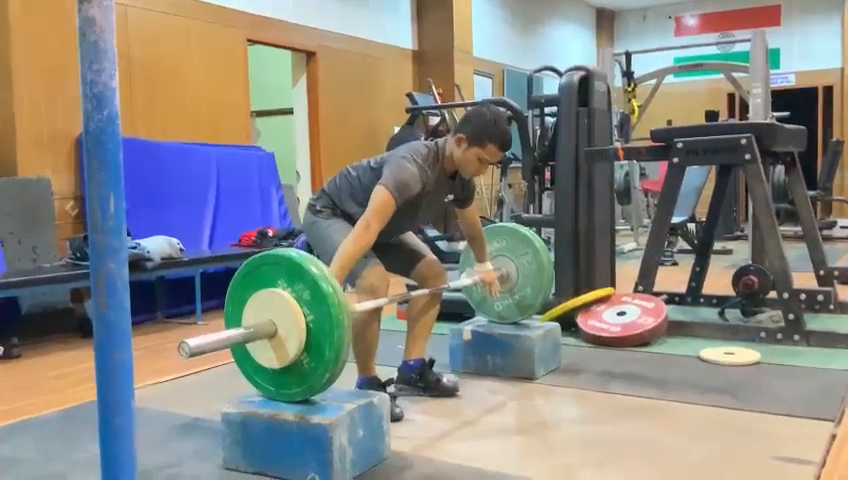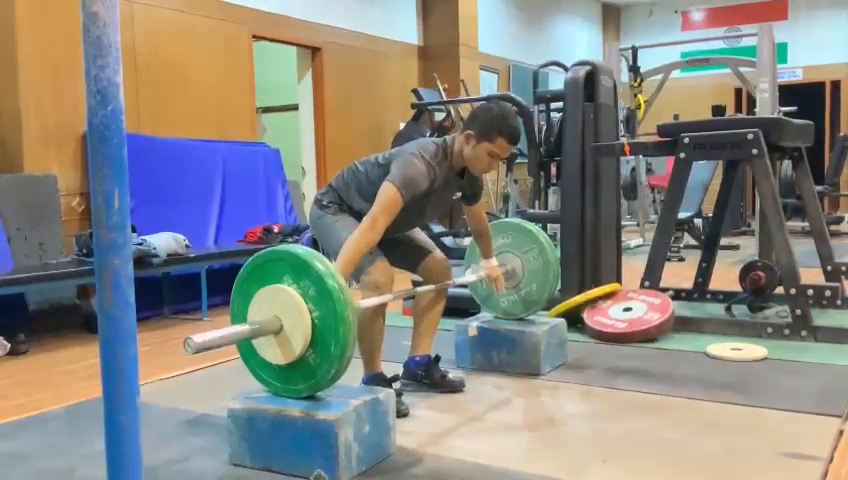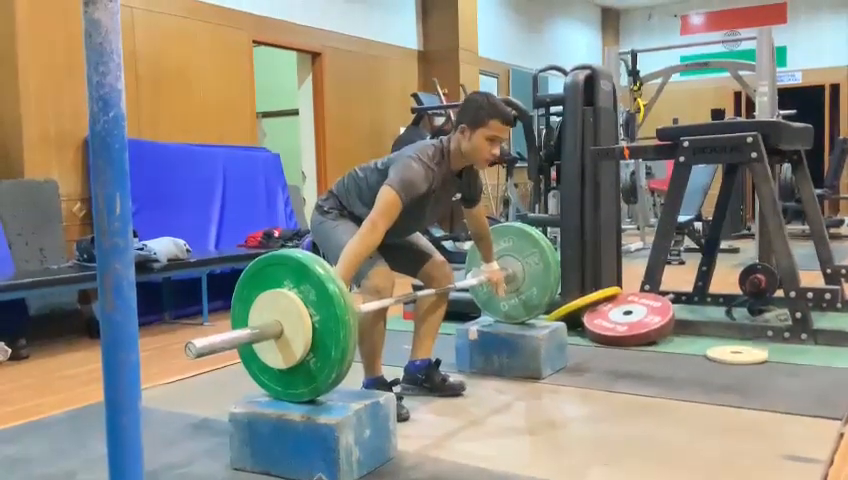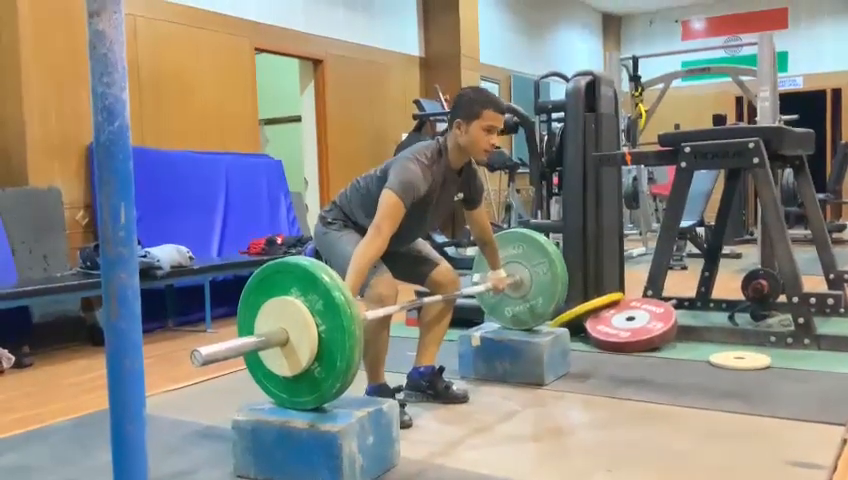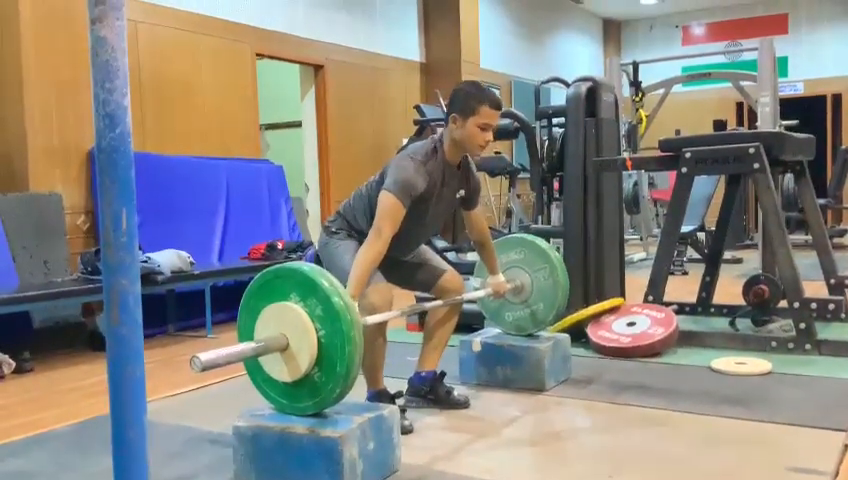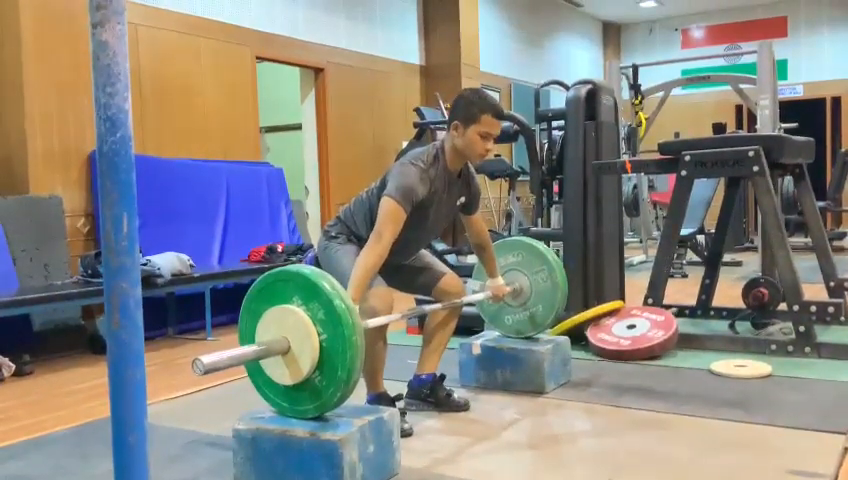
dt=0.5s
person 1, frame 1
left shoulder: (461, 178)
right shoulder: (412, 166)
left elbow: (472, 227)
right elbow: (366, 227)
left wrist: (484, 266)
left hip: (381, 224)
right hip: (330, 215)
left knee: (433, 274)
right knee: (374, 281)
left ankle: (413, 370)
right ankle: (368, 385)
person 1, frame 2
left shoulder: (470, 175)
right shoulder: (420, 163)
left elbow: (479, 223)
right elbow: (372, 224)
left wrist: (490, 262)
left hip: (386, 217)
right hip: (337, 210)
left knee: (439, 269)
right knee: (379, 277)
left ankle: (418, 367)
right ankle: (373, 381)
person 1, frame 3
left shoulder: (468, 176)
right shoulder: (419, 165)
left elbow: (479, 228)
right elbow: (372, 228)
left wrist: (491, 266)
left hip: (390, 224)
right hip: (338, 216)
left knee: (440, 275)
right knee: (379, 282)
left ankle: (419, 370)
right ankle: (374, 385)
person 1, frame 4
left shoulder: (468, 175)
right shoulder: (417, 168)
left elbow: (482, 232)
right elbow: (378, 233)
left wrist: (497, 272)
left hip: (395, 234)
right hip: (342, 226)
left knee: (447, 280)
right knee: (383, 291)
left ankle: (422, 378)
right ankle: (377, 393)
person 1, frame 5
left shoulder: (466, 174)
right shoulder: (414, 166)
left elbow: (479, 233)
right elbow: (378, 236)
left wrist: (495, 276)
right wrist: (349, 302)
left hip: (399, 245)
right hip: (347, 237)
left knee: (452, 286)
right knee: (377, 301)
left ankle: (423, 383)
right ankle: (377, 398)
person 1, frame 6
left shoulder: (466, 180)
right shoulder: (415, 172)
left elbow: (479, 237)
right elbow: (378, 240)
left wrist: (495, 279)
right wrist: (349, 305)
left hip: (398, 248)
right hip: (346, 241)
left knee: (452, 289)
right knee: (378, 303)
left ankle: (423, 386)
right ankle: (377, 402)
